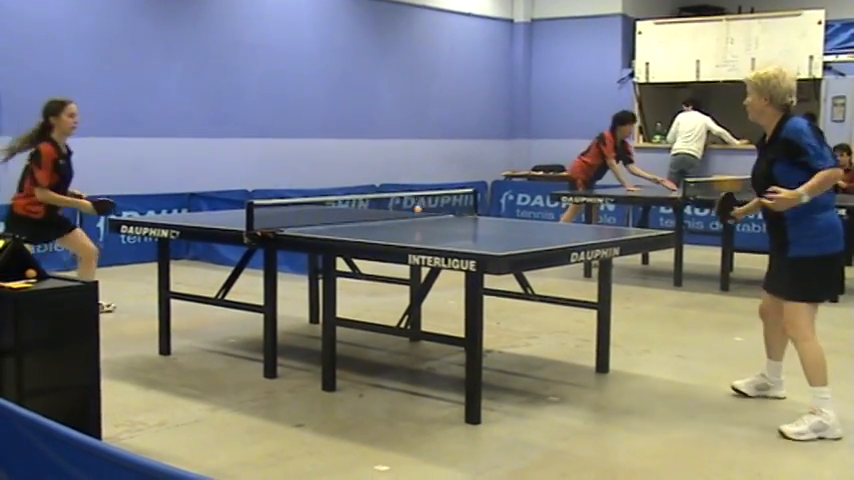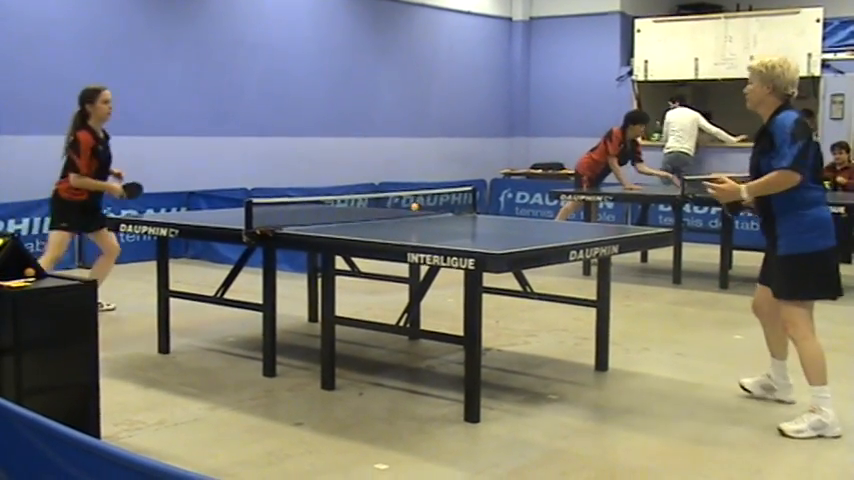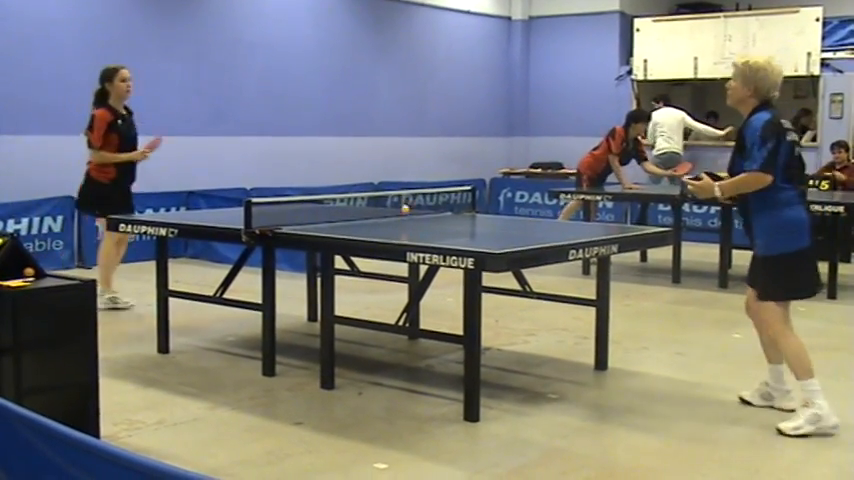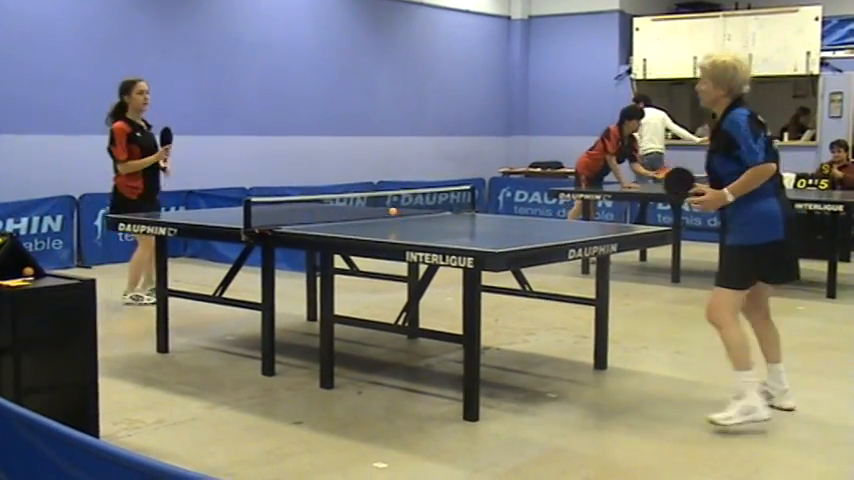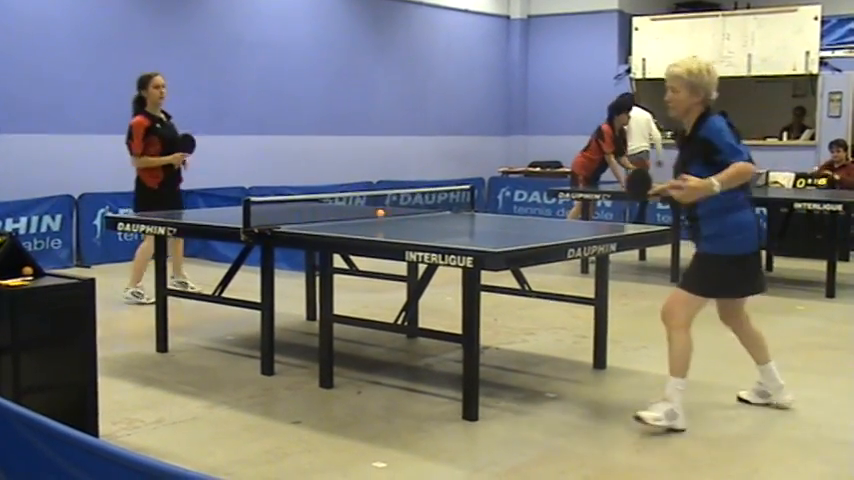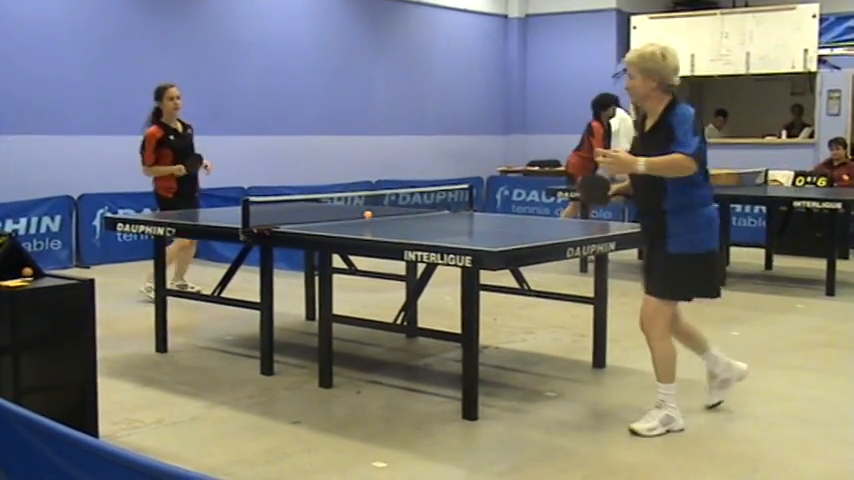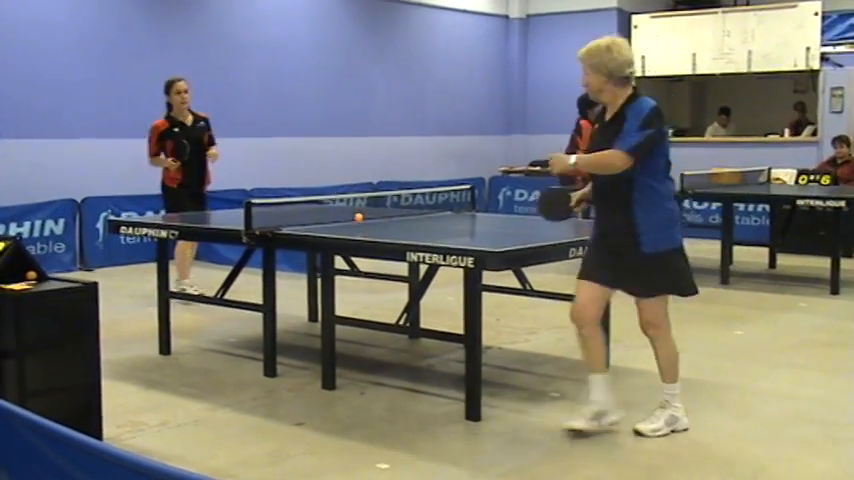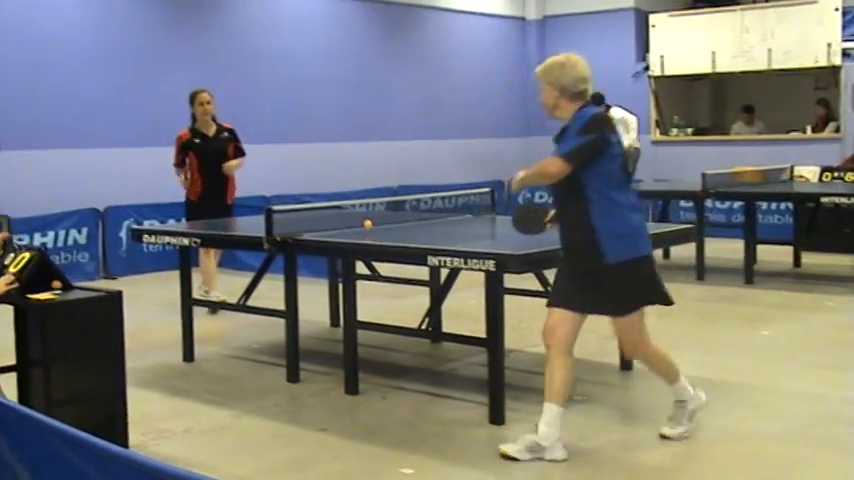
dt=0.2s
person 1, frame 1
left shoulder: (798, 130)
right shoulder: (770, 139)
left elbow: (832, 171)
left wrist: (799, 195)
right wrist: (749, 208)
left hip: (813, 240)
right hip: (790, 241)
left knee: (798, 326)
right knee: (770, 312)
left ankle: (825, 416)
right ankle: (770, 380)
person 1, frame 2
left shoulder: (788, 123)
right shoulder: (777, 125)
left elbow: (789, 176)
left wrist: (740, 192)
right wrist: (752, 194)
left hip: (803, 236)
right hip: (790, 236)
left knee: (797, 324)
right knee: (764, 304)
left ankle: (824, 413)
right ankle: (778, 379)
person 1, frame 3
left shoulder: (759, 124)
right shoulder: (764, 124)
left elbow: (761, 177)
left wrist: (717, 189)
right wrist: (727, 187)
left hip: (778, 236)
right hip: (782, 234)
left knee: (775, 325)
right knee: (764, 313)
left ankle: (818, 410)
right ankle: (777, 386)
person 1, frame 4
left shoulder: (738, 120)
right shoulder: (729, 121)
left elbow: (766, 166)
left wrist: (726, 197)
right wrist: (709, 188)
left hip: (753, 231)
right hip: (759, 229)
left knee: (720, 311)
right knee: (754, 308)
left ankle: (750, 400)
right ankle: (777, 387)
person 1, frame 5
left shoulder: (715, 129)
right shoulder: (691, 132)
left elbow: (745, 169)
left wrist: (709, 187)
right wrist: (668, 188)
left hip: (724, 240)
right hip: (718, 238)
left knee: (674, 314)
right knee: (734, 316)
left ankle: (672, 405)
right ankle: (772, 386)
person 1, frame 6
left shoulder: (684, 117)
right shoulder: (645, 122)
left elbow: (685, 164)
left wrist: (632, 164)
right wrist: (624, 186)
left hip: (688, 238)
right hip: (660, 237)
left knee: (654, 322)
right knee: (665, 321)
left ankle: (667, 409)
right ankle: (723, 368)
person 1, frame 7
left shoulder: (646, 112)
right shoulder: (605, 117)
left elbow: (619, 160)
left wrist: (568, 162)
right wrist: (584, 193)
left hip: (650, 236)
right hip: (610, 235)
left knee: (652, 322)
right knee: (583, 312)
left ankle: (674, 408)
right ankle: (602, 404)
person 1, frame 8
left shoulder: (591, 120)
right shoulder: (578, 127)
left elbow: (552, 168)
left wrist: (522, 179)
right wrist: (562, 213)
left hip: (618, 249)
right hip: (583, 252)
left knee: (632, 341)
right knee: (555, 337)
left ankle: (686, 396)
right ankle: (548, 437)
person 2, frame 1
left shoulder: (63, 149)
right shoulder: (45, 152)
right elbow: (41, 193)
left wrist: (75, 197)
right wrist: (77, 203)
left hip: (51, 216)
right hip: (27, 216)
left knee: (90, 253)
person 2, frame 2
left shoulder: (102, 135)
right shoulder: (83, 138)
right elbow: (75, 179)
left wrist: (111, 173)
right wrist: (109, 187)
left hip: (90, 204)
right hip: (69, 203)
left knee: (112, 250)
right knee: (54, 255)
person 2, frame 3
left shoulder: (127, 114)
right shoulder: (101, 116)
right elbow: (96, 155)
left wrist: (138, 153)
right wrist: (131, 156)
left hip: (121, 184)
right hip: (102, 184)
left knee: (122, 237)
right knee: (112, 237)
left ankle: (108, 289)
right ankle: (106, 293)
person 2, frame 4
left shoulder: (145, 126)
right shoulder: (121, 129)
right elbow: (122, 167)
left wrist: (160, 163)
right wrist: (152, 159)
left hip: (149, 192)
right hip: (130, 195)
left knee: (153, 237)
right knee: (147, 241)
left ankle: (147, 283)
right ankle: (131, 292)
person 2, frame 5
left shoulder: (167, 118)
right shoulder: (139, 124)
right elbow: (137, 161)
left wrist: (180, 156)
right wrist: (169, 159)
left hip: (171, 184)
right hip: (152, 187)
right knee: (154, 237)
left ankle: (178, 278)
right ankle: (132, 288)
person 2, frame 6
left shoulder: (187, 128)
right shoulder: (154, 134)
right elbow: (148, 170)
left wrist: (203, 163)
right wrist: (171, 170)
left hip: (190, 191)
right hip: (169, 194)
left knee: (192, 238)
right knee: (182, 239)
left ankle: (178, 280)
right ankle: (151, 281)
person 2, frame 7
left shoulder: (202, 121)
right shoulder: (161, 127)
left elbow: (211, 146)
right elbow: (153, 158)
left wrist: (213, 153)
right wrist: (166, 163)
left hip: (199, 185)
right hip: (175, 187)
left ankle: (183, 279)
right ankle: (184, 282)
person 2, frame 8
left shoulder: (228, 131)
right shoulder: (186, 137)
left elbow: (240, 157)
right elbow: (179, 167)
left wrist: (234, 165)
right wrist: (184, 177)
left hip: (224, 197)
right hip: (199, 199)
right knee: (207, 247)
left ankle: (205, 285)
right ankle: (212, 293)
